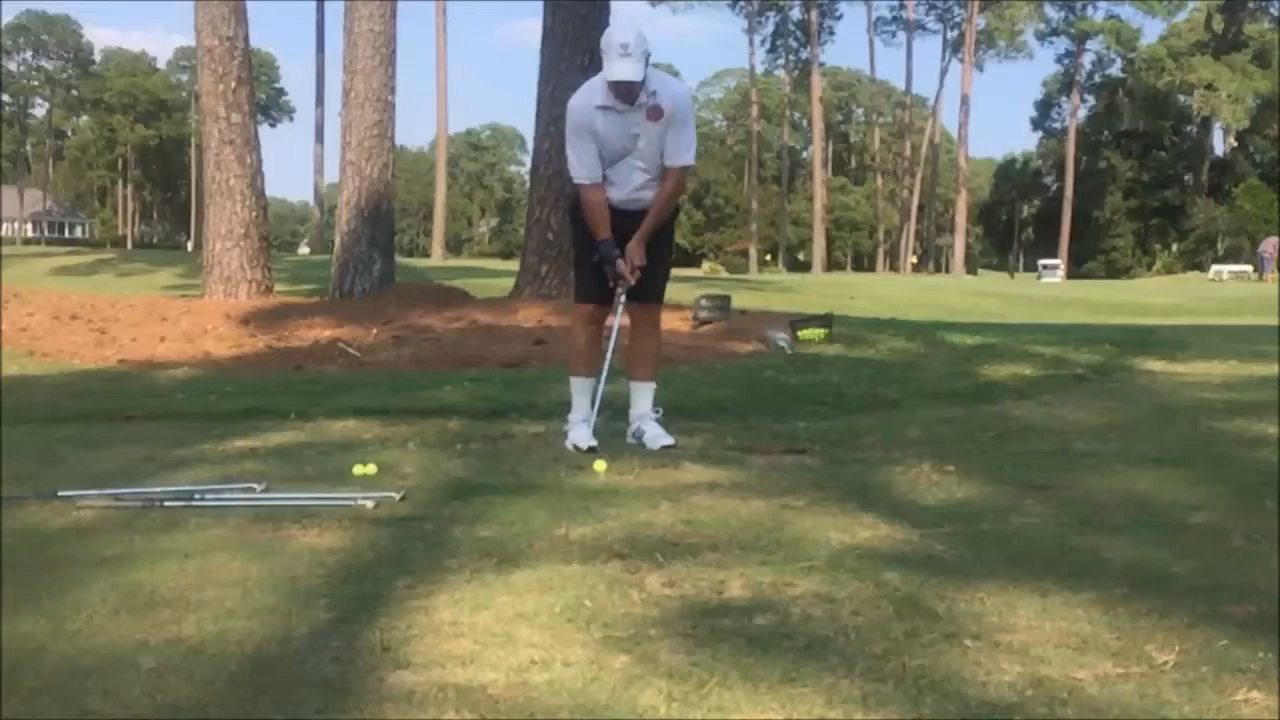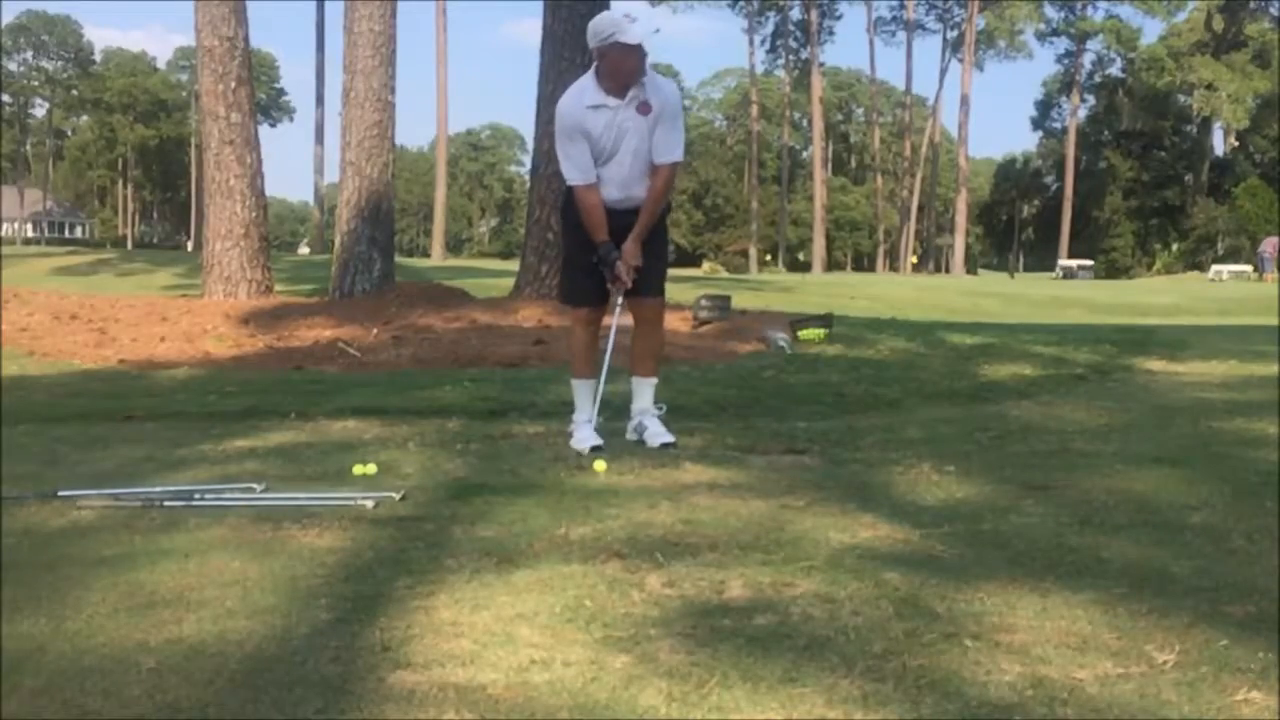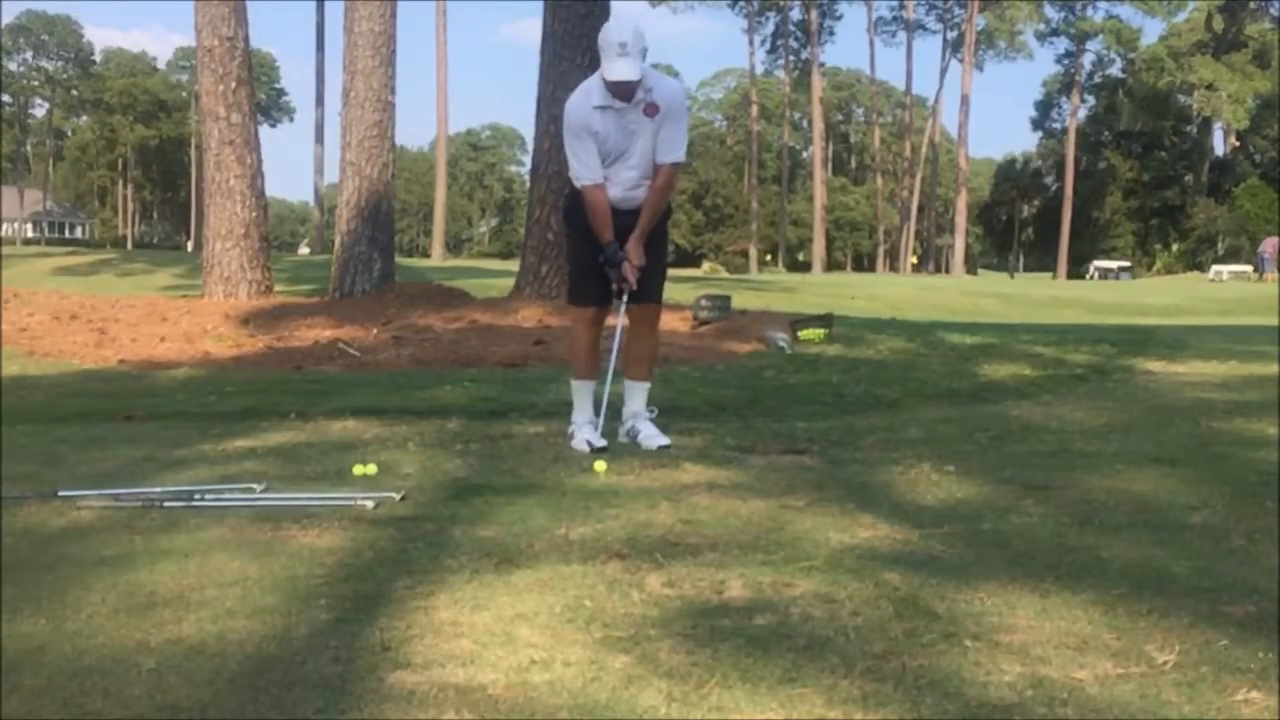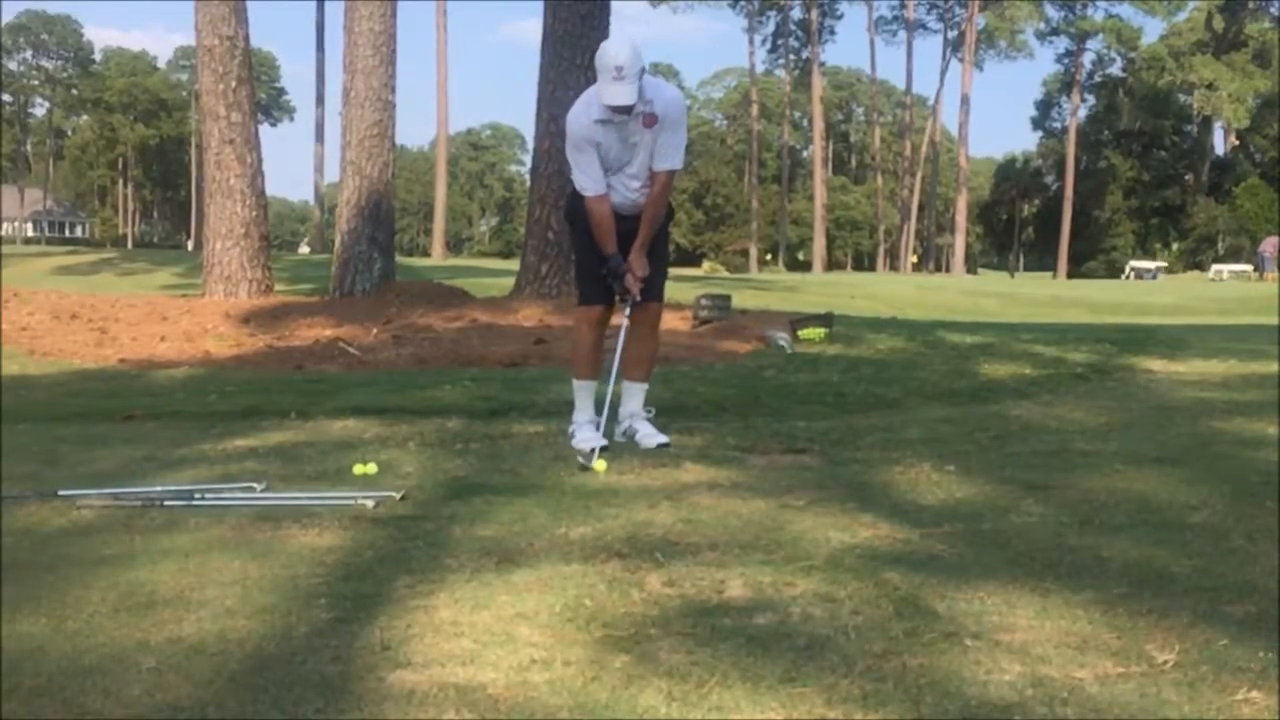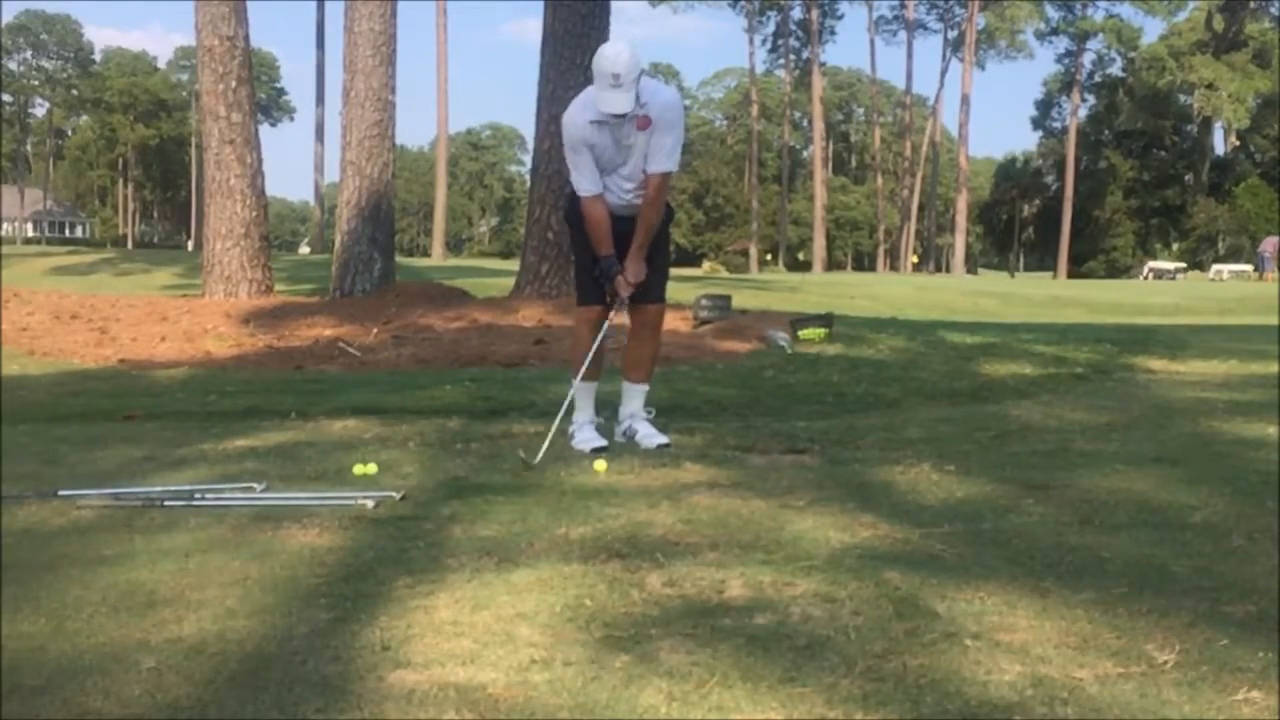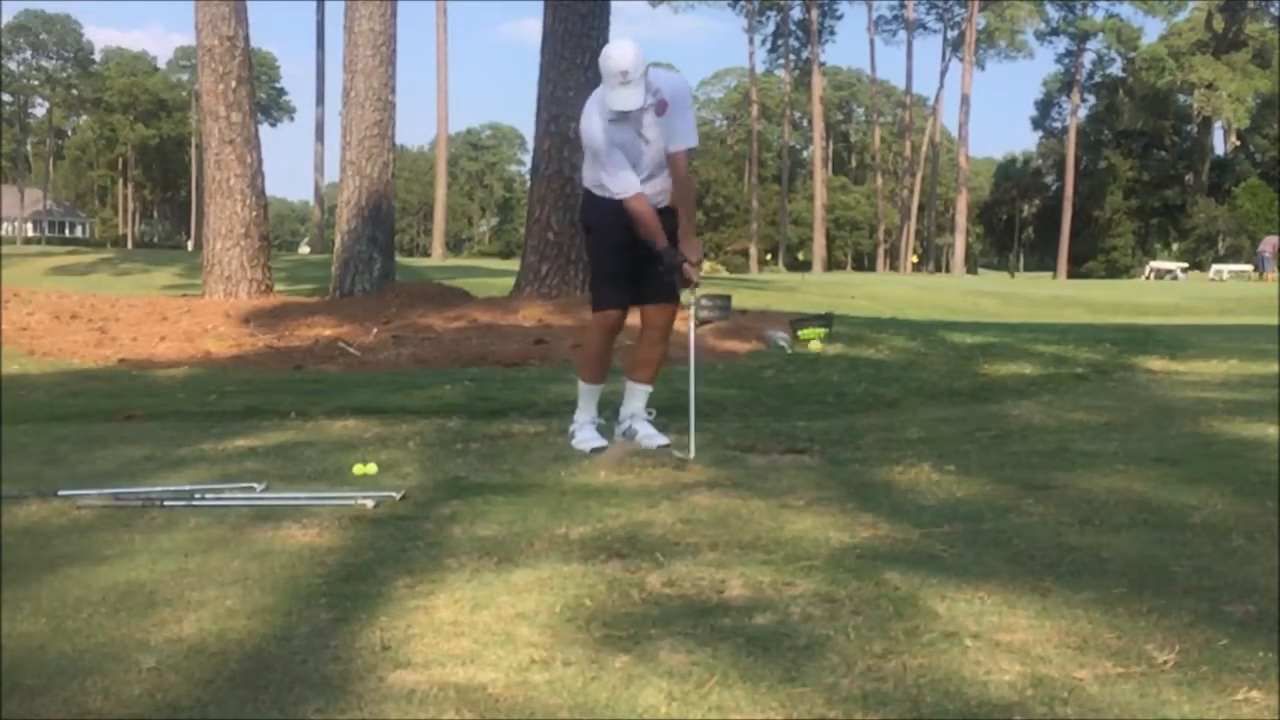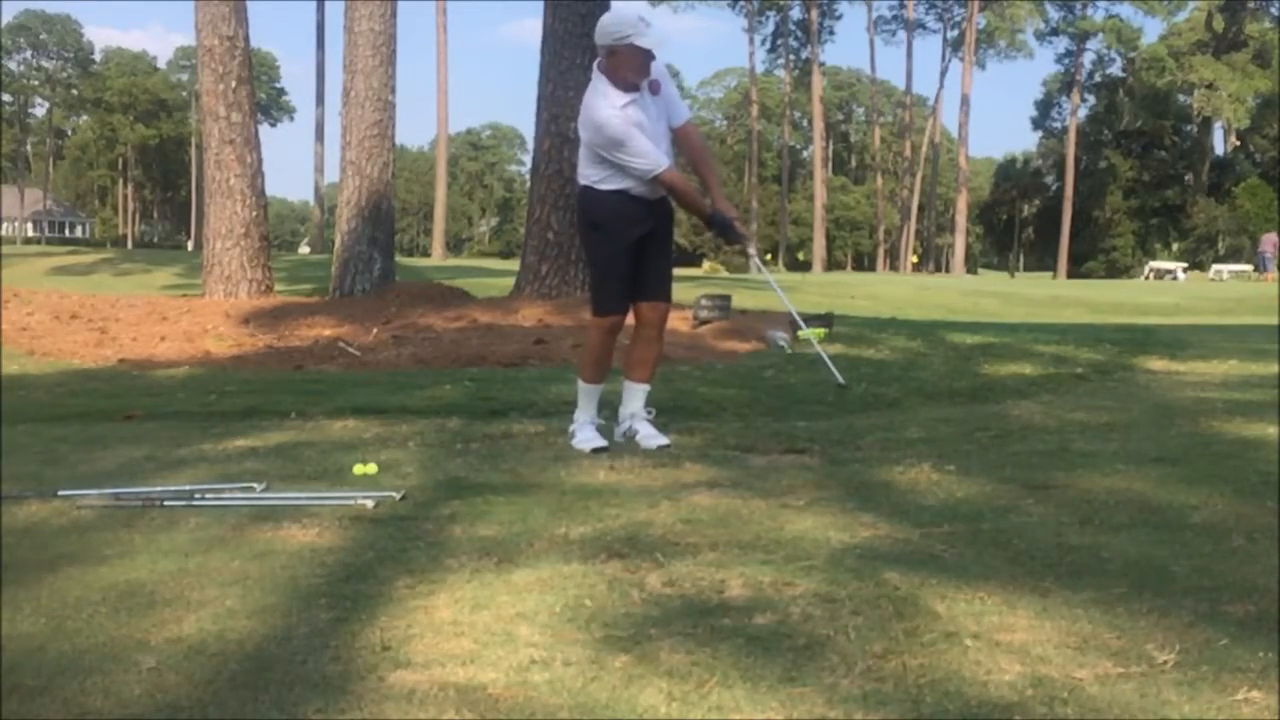
dt=0.7s
person 1, frame 1
left shoulder: (675, 97)
right shoulder: (582, 105)
left elbow: (676, 175)
right elbow: (589, 185)
left wrist: (641, 239)
right wrist: (608, 250)
left hip: (653, 214)
right hip: (598, 214)
left knee: (647, 314)
right knee: (589, 312)
left ankle: (642, 417)
right ankle: (580, 418)
person 1, frame 2
left shoulder: (663, 93)
right shoulder: (572, 106)
left elbow: (665, 172)
right elbow: (584, 186)
left wrist: (635, 241)
right wrist: (606, 253)
left hip: (646, 213)
right hip: (590, 215)
left knee: (650, 311)
right knee: (586, 315)
left ankle: (644, 414)
right ankle: (583, 418)
person 1, frame 3
left shoulder: (670, 94)
right shoulder: (580, 105)
left elbow: (666, 172)
right elbow: (592, 185)
left wrist: (638, 240)
right wrist: (612, 253)
left hip: (648, 213)
right hip: (593, 214)
left knee: (646, 314)
right knee: (589, 314)
left ankle: (636, 416)
right ankle: (583, 419)
person 1, frame 4
left shoulder: (669, 102)
right shoulder: (581, 118)
left elbow: (662, 181)
right elbow: (595, 197)
left wrist: (640, 252)
right wrist: (615, 264)
left hip: (649, 215)
right hip: (594, 215)
left knee: (648, 312)
right knee: (593, 312)
left ankle: (632, 416)
right ankle: (583, 419)
person 1, frame 5
left shoulder: (666, 104)
right shoulder: (577, 119)
left elbow: (655, 186)
right elbow: (591, 197)
left wrist: (637, 257)
right wrist: (609, 265)
left hip: (648, 216)
right hip: (596, 217)
left knee: (650, 314)
right knee: (593, 311)
left ankle: (632, 416)
right ankle: (583, 419)
person 1, frame 6
left shoulder: (673, 88)
right shoulder: (596, 122)
left elbow: (681, 166)
right elbow: (632, 199)
left wrist: (688, 238)
right wrist: (669, 257)
left hip: (664, 209)
right hip: (613, 213)
left knee: (661, 315)
right knee: (609, 315)
left ankle: (633, 415)
right ankle: (584, 418)
person 1, frame 7
left shoulder: (653, 72)
right shoulder: (604, 114)
left elbow: (687, 135)
right elbow: (668, 176)
left wrist: (718, 196)
right wrist: (712, 219)
left hip: (653, 206)
right hip: (610, 211)
left knee: (654, 315)
right knee: (609, 317)
left ankle: (632, 416)
right ankle: (584, 419)
